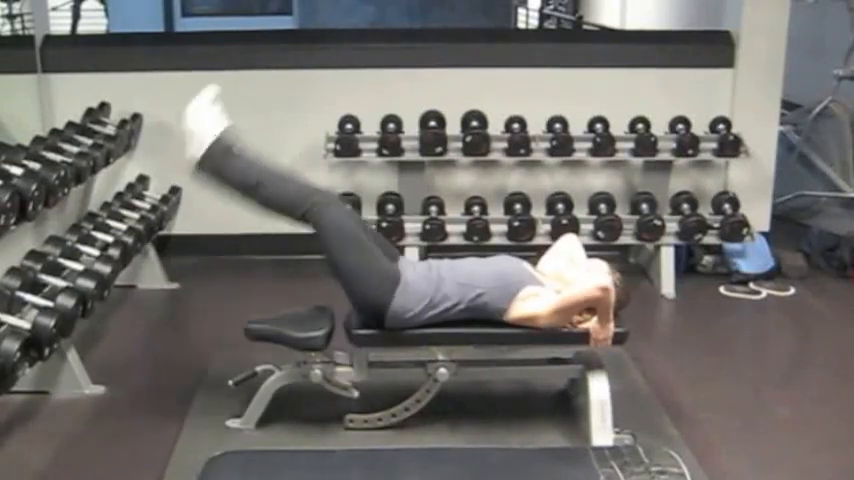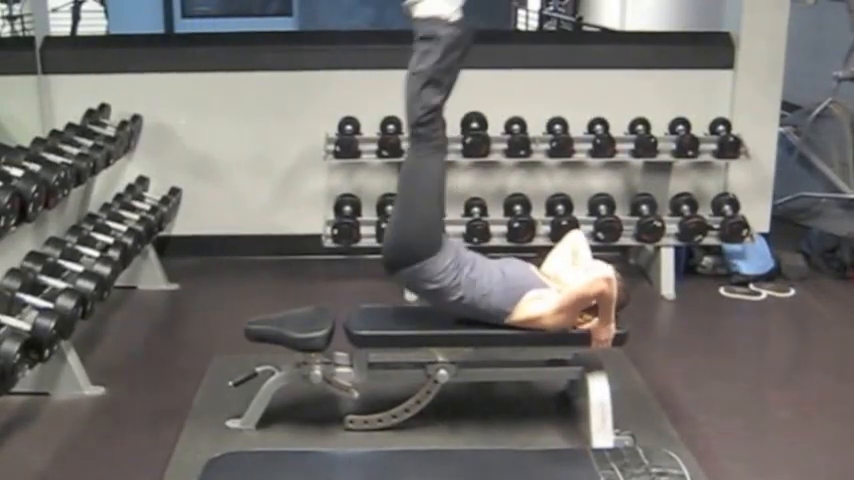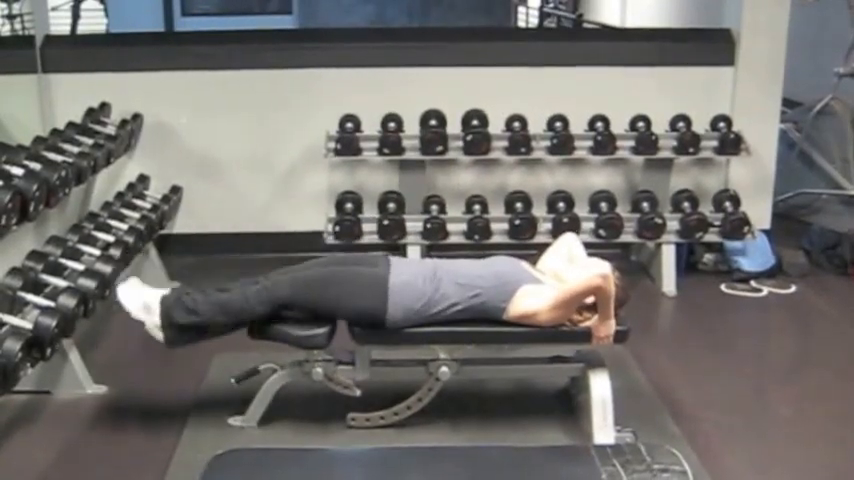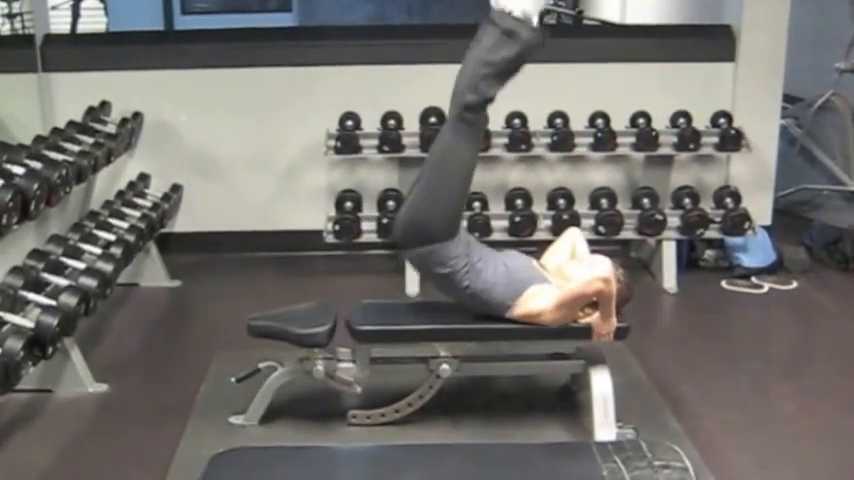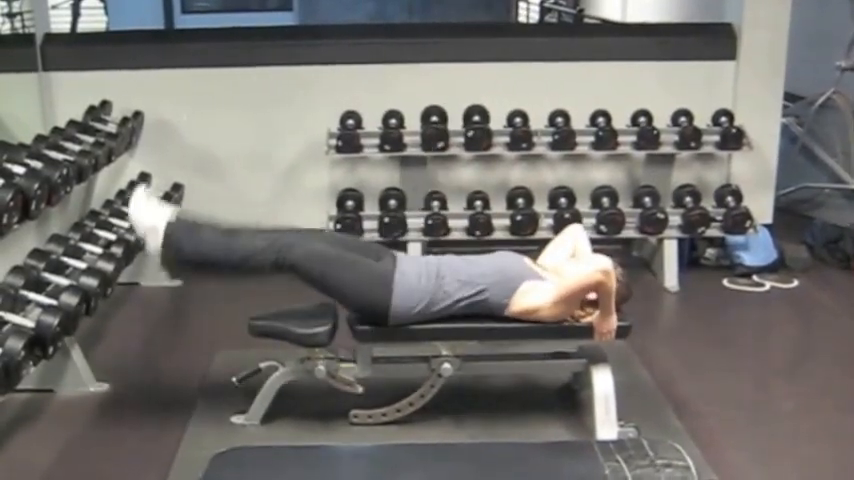
dt=1s
person 1, frame 1
left shoulder: (545, 306)
right shoulder: (541, 286)
left elbow: (601, 286)
right elbow: (571, 240)
left wrist: (603, 321)
left hip: (402, 297)
right hip: (407, 281)
left knee: (325, 207)
right knee: (331, 213)
left ankle: (215, 149)
right ankle: (217, 147)
person 1, frame 2
left shoulder: (552, 312)
right shoulder: (550, 285)
left elbow: (601, 281)
right elbow: (575, 236)
left hip: (424, 265)
right hip: (433, 263)
left knee: (427, 133)
person 1, frame 3
left shoulder: (545, 307)
right shoulder: (543, 282)
left elbow: (598, 275)
right elbow: (568, 239)
left wrist: (605, 321)
left hip: (398, 299)
right hip: (402, 273)
left knee: (281, 289)
right knee: (291, 273)
left ankle: (170, 315)
right ankle: (173, 309)
person 1, frame 4
left shoulder: (550, 307)
right shoulder: (547, 281)
left elbow: (601, 279)
right elbow: (573, 233)
left wrist: (607, 319)
left hip: (429, 238)
right hip: (436, 241)
person 1, frame 5
left shoulder: (548, 305)
right shoulder: (546, 276)
left elbow: (601, 269)
right elbow: (575, 231)
left wrist: (604, 319)
right wrist: (584, 250)
left hip: (401, 294)
right hip: (408, 270)
left knee: (288, 251)
right knee: (306, 241)
left ankle: (171, 239)
right ankle: (174, 235)
